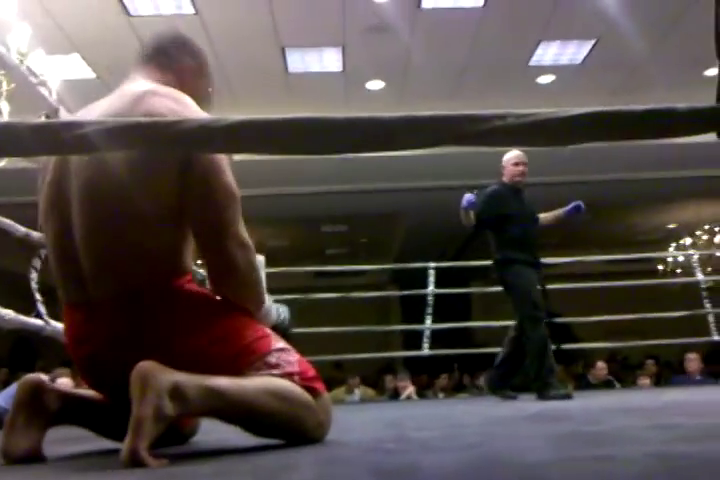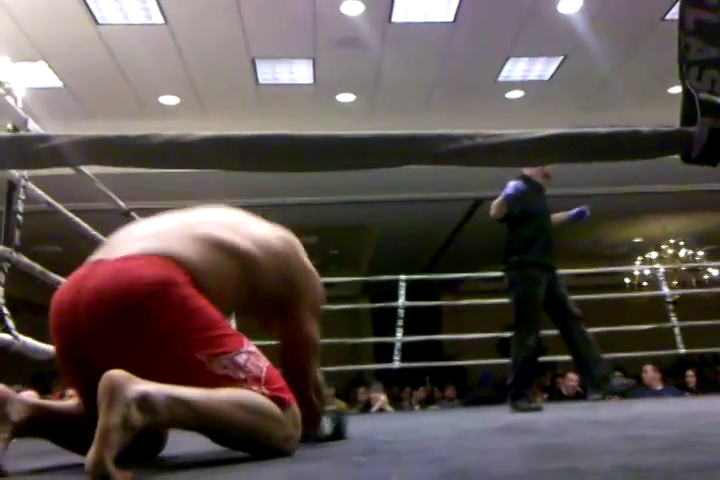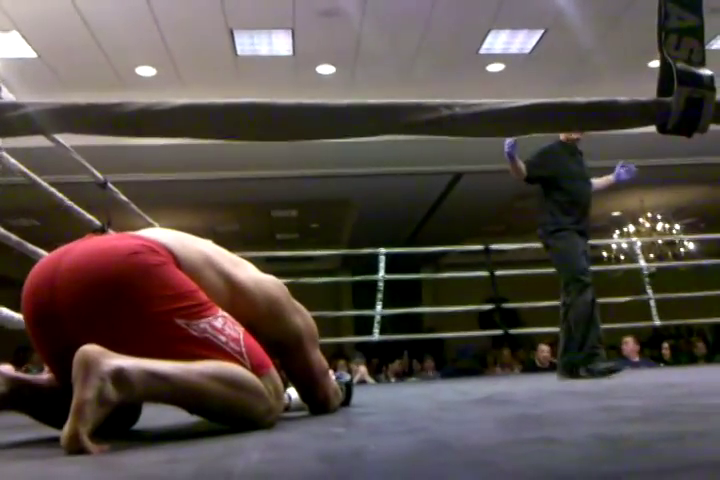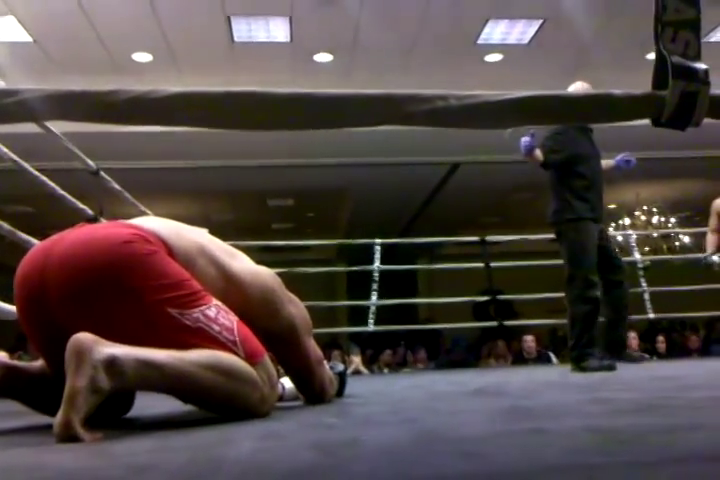
dt=0.7s
person 1, frame 1
right shoulder: (185, 120)
right elbow: (228, 249)
right wrist: (258, 316)
left hip: (87, 335)
right hip: (159, 313)
left knee: (176, 424)
right knee: (313, 411)
left ankle: (54, 400)
right ankle: (175, 389)
person 1, frame 2
right shoulder: (293, 263)
right elbow: (304, 378)
right wrist: (314, 427)
left knee: (139, 433)
right knee: (282, 424)
right ankle: (140, 398)
person 1, frame 3
right shoulder: (279, 306)
right elbow: (322, 400)
right wrist: (335, 390)
right hip: (125, 272)
left knee: (113, 410)
right knee: (264, 401)
right ankle: (112, 373)
person 1, frame 4
right shoulder: (273, 297)
right elbow: (319, 390)
left wrist: (280, 386)
right wrist: (331, 380)
right hip: (116, 261)
left knee: (108, 398)
right knee: (258, 390)
left ankle: (9, 374)
right ankle: (108, 361)
person 2, frame 1
left shoulder: (520, 197)
right shoulder: (494, 195)
left elbow: (534, 221)
right elbow: (470, 222)
left wrist: (566, 212)
right wrist: (466, 208)
left hip: (528, 266)
right hip: (512, 266)
left knee: (525, 327)
right knee: (535, 320)
left ankle: (497, 380)
right ankle: (544, 384)
person 2, frame 2
left shoulder: (536, 191)
right shoulder: (521, 189)
right elbow: (496, 213)
left wrist: (569, 216)
right wrist: (505, 196)
left hip: (544, 270)
right hip: (525, 270)
left knee: (572, 321)
right knee: (527, 333)
left ankle: (600, 381)
right ankle: (518, 395)
person 2, frame 3
left shoulder: (577, 156)
right shoulder: (551, 153)
right elbow: (522, 173)
left wrist: (614, 177)
right wrist: (512, 157)
left hip: (578, 233)
right hip: (560, 232)
left knee: (575, 295)
right knee: (582, 289)
left ankle: (570, 362)
right ankle: (589, 358)
person 2, frame 4
left shoulder: (584, 134)
right shoulder: (562, 133)
right elbow: (542, 154)
left wrist: (614, 163)
right wrist: (530, 151)
left hip: (592, 220)
right hip: (573, 220)
left knee: (614, 279)
right knee: (584, 288)
left ankle: (616, 346)
right ankle: (583, 354)
